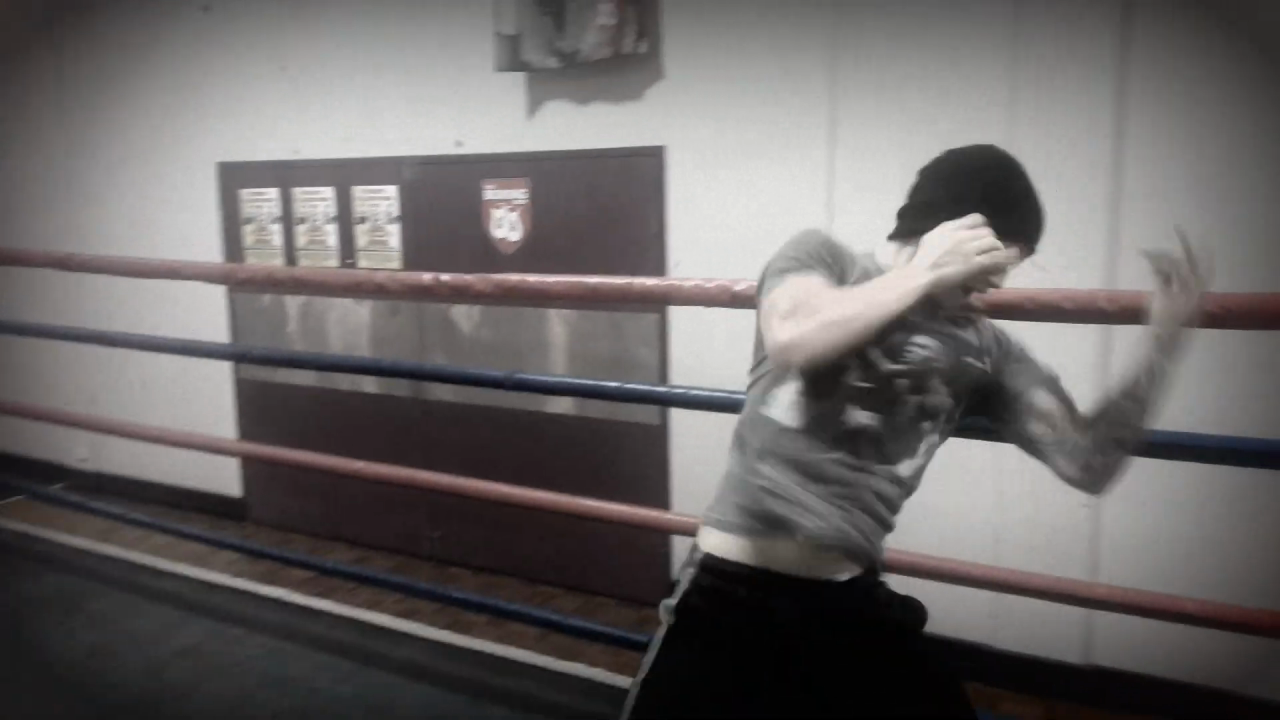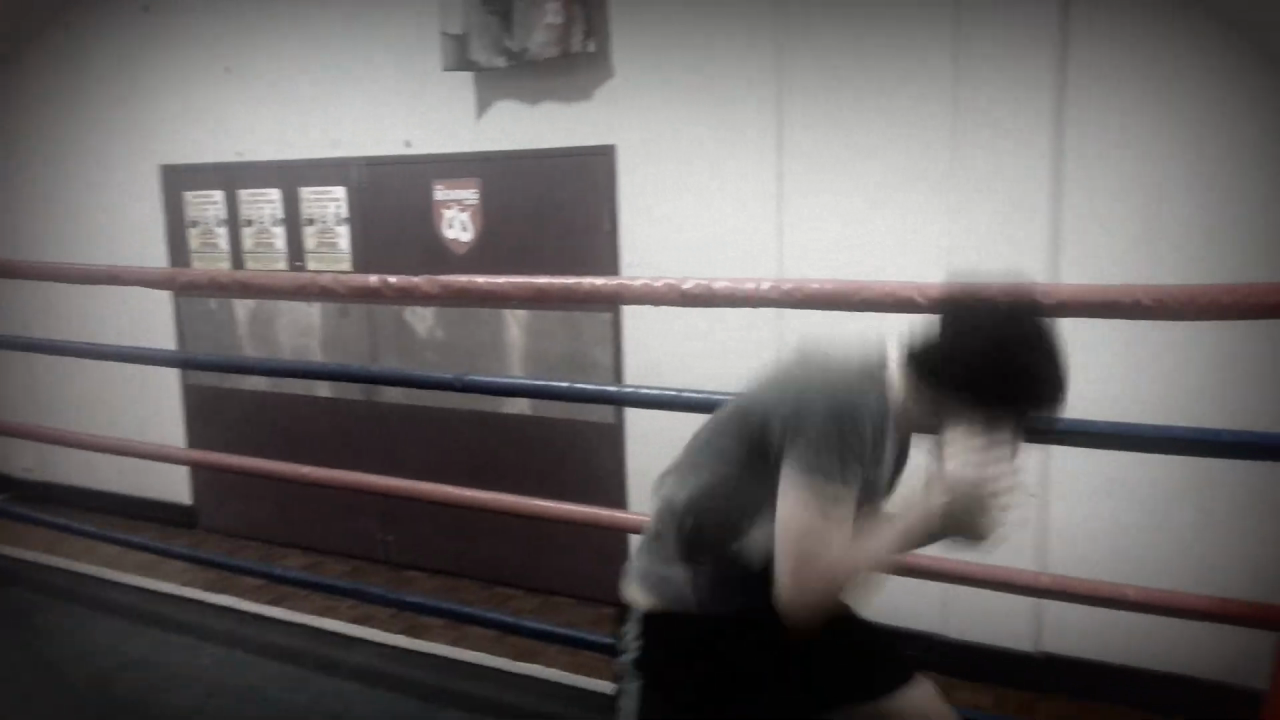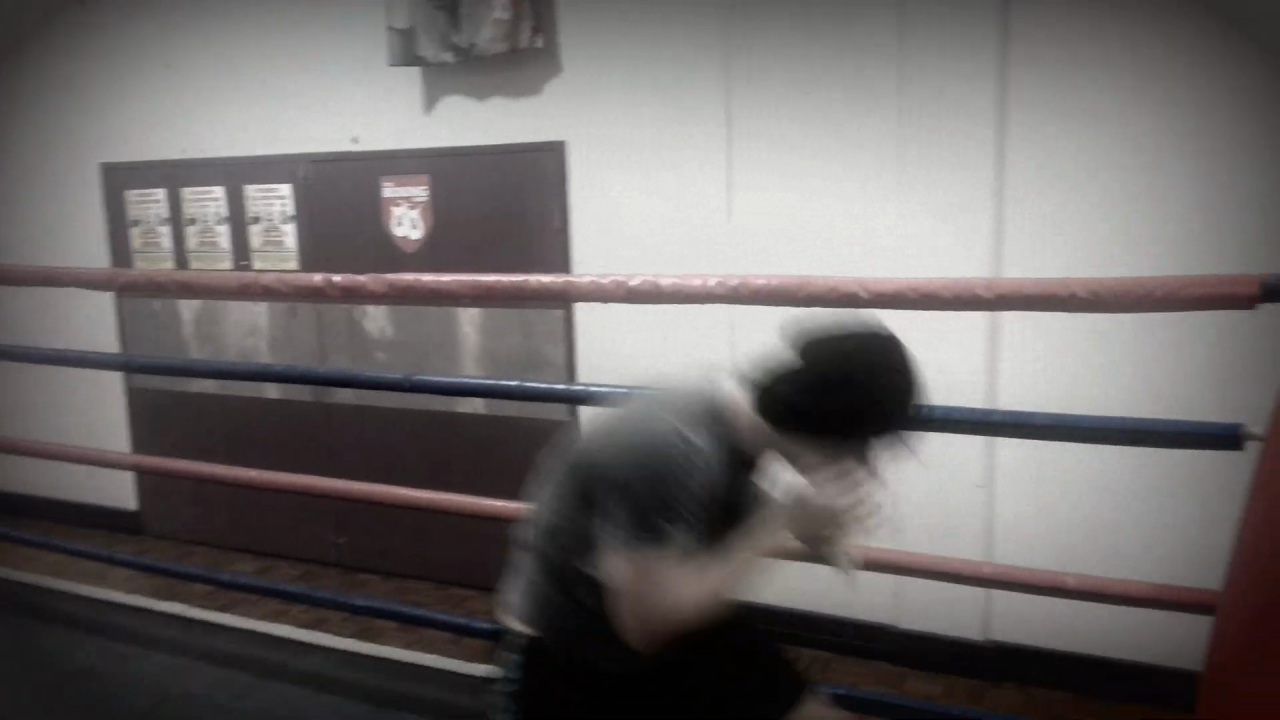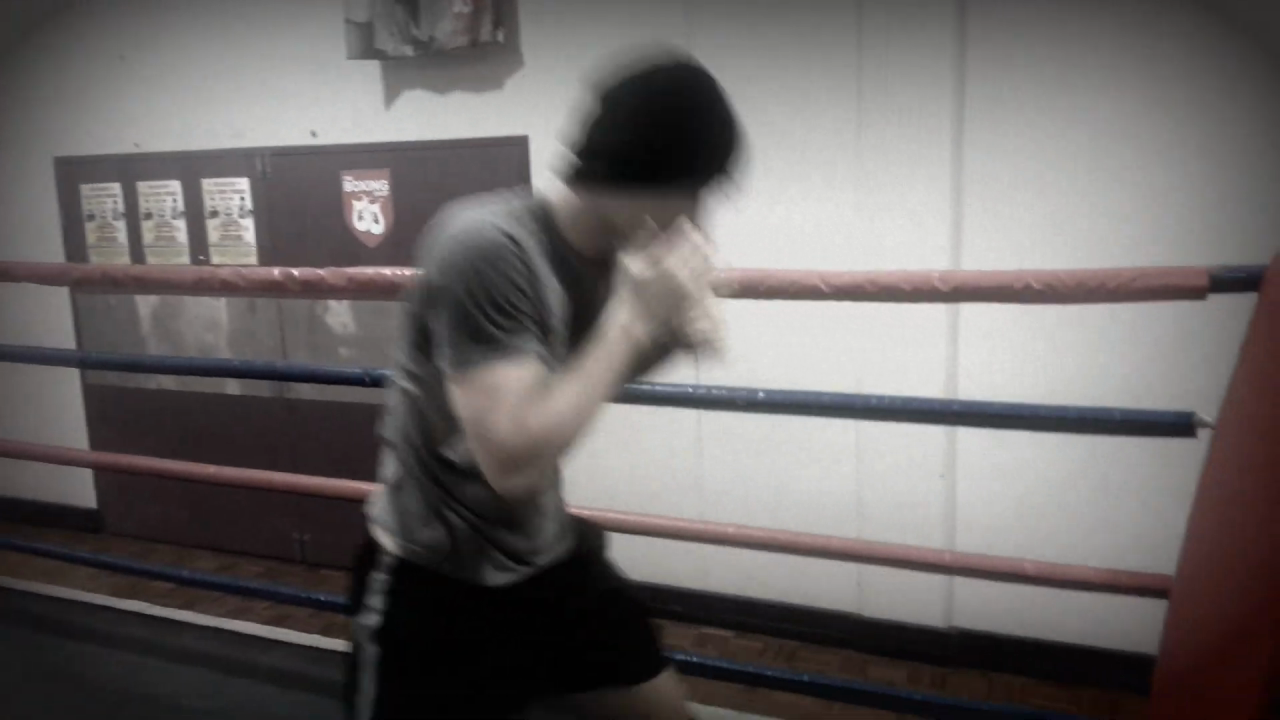
dt=0.2s
person 1, frame 1
left shoulder: (983, 351)
right shoulder: (820, 256)
left elbow: (1087, 467)
right elbow: (794, 341)
left wrist: (1164, 336)
right wrist: (923, 273)
left hip: (850, 601)
person 1, frame 2
left shoulder: (886, 405)
right shoulder: (842, 408)
right elbow: (806, 591)
left wrist: (954, 519)
right wrist: (942, 497)
right hip: (682, 617)
person 1, frame 3
left shoulder: (741, 412)
right shoulder: (669, 448)
right elbow: (647, 623)
left wrist: (814, 527)
right wrist: (784, 523)
left hip: (658, 603)
right hip: (561, 651)
person 1, frame 4
left shoulder: (605, 247)
right shoulder: (488, 249)
right elbow: (513, 462)
left wrist: (667, 326)
right wrist: (632, 316)
left hip: (542, 554)
right hip: (432, 573)
